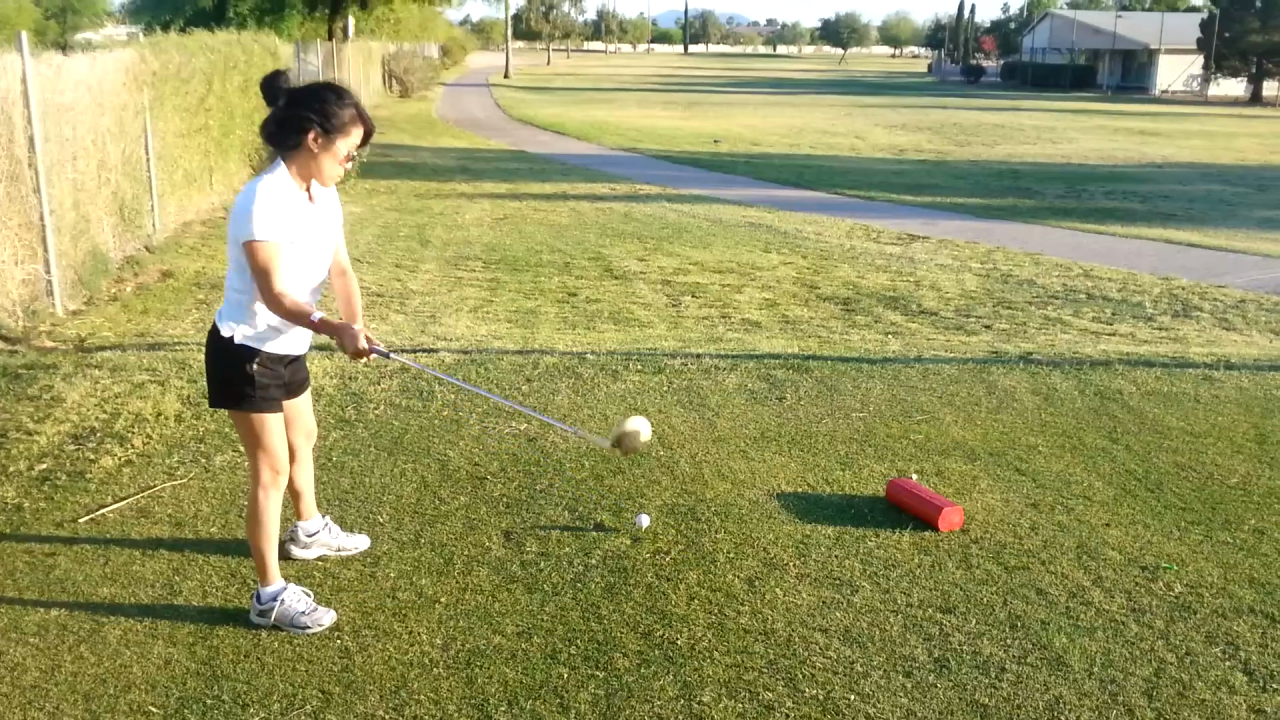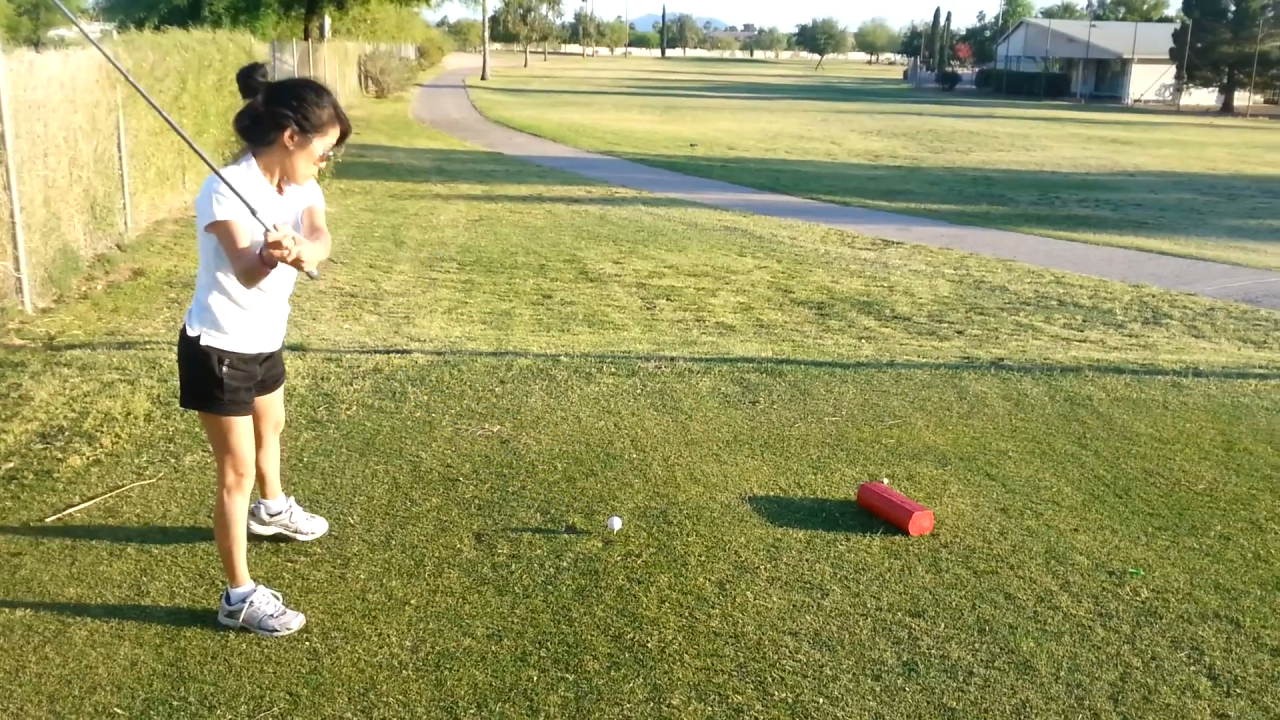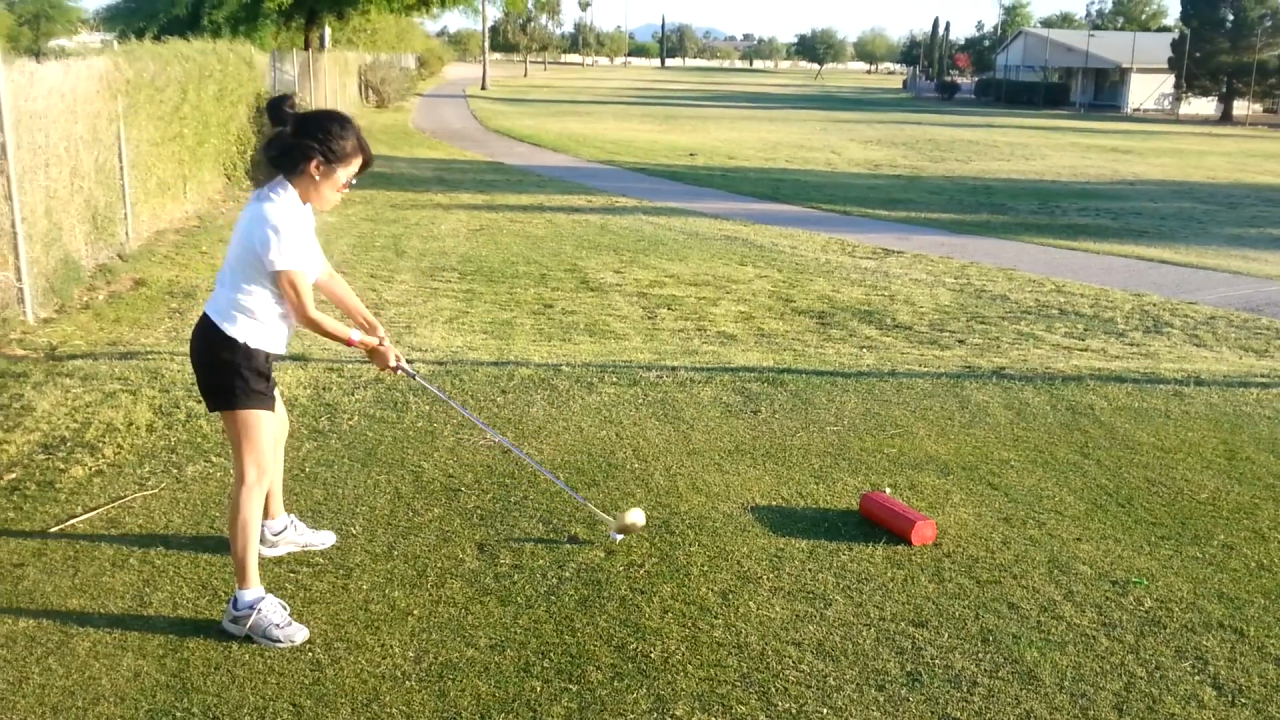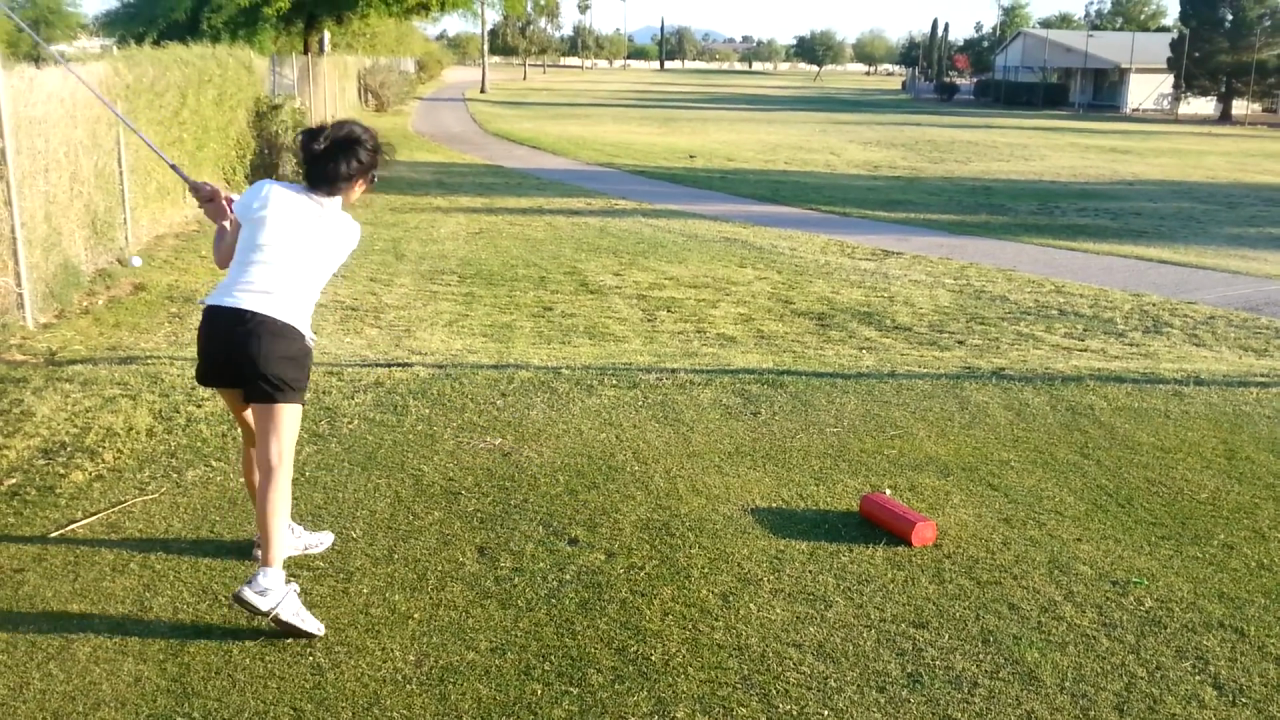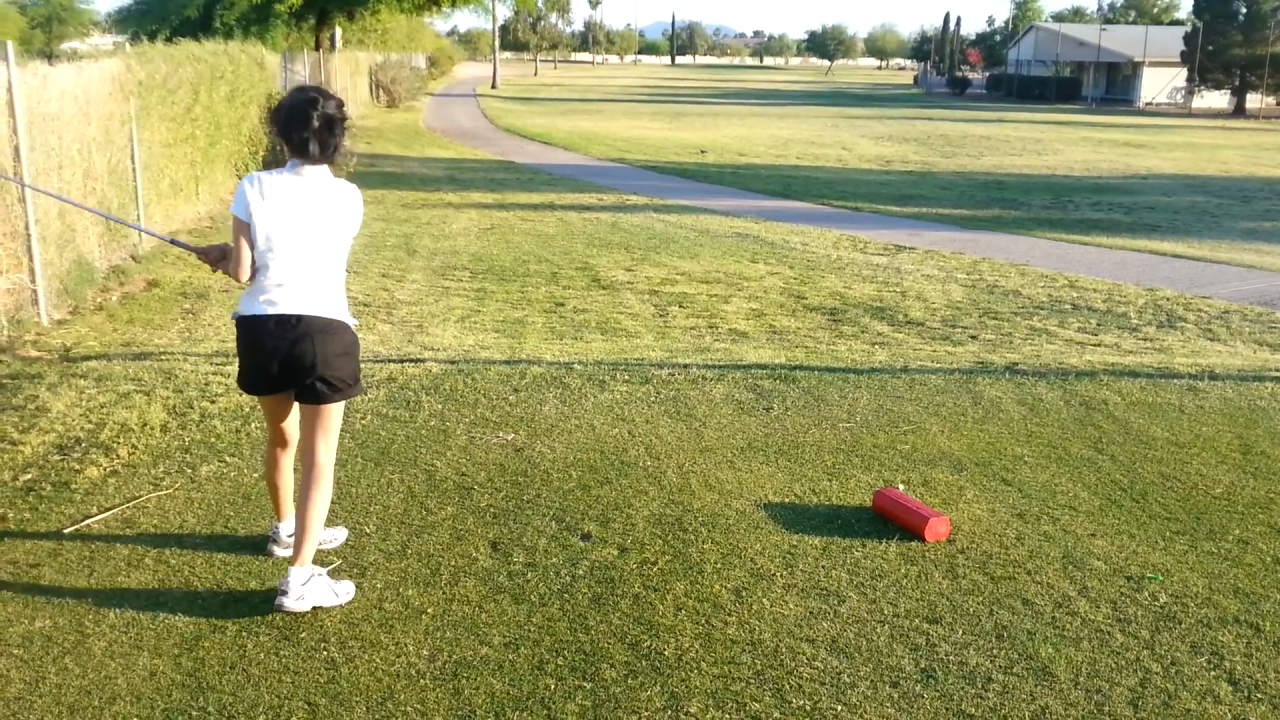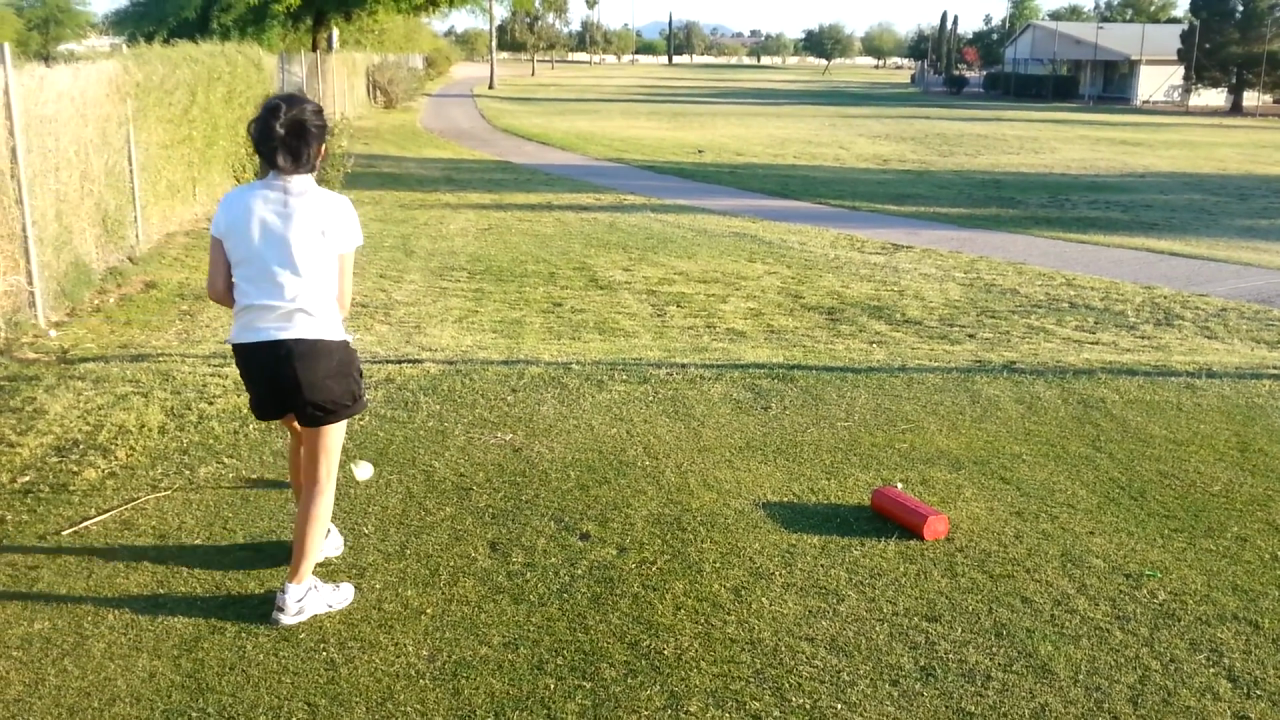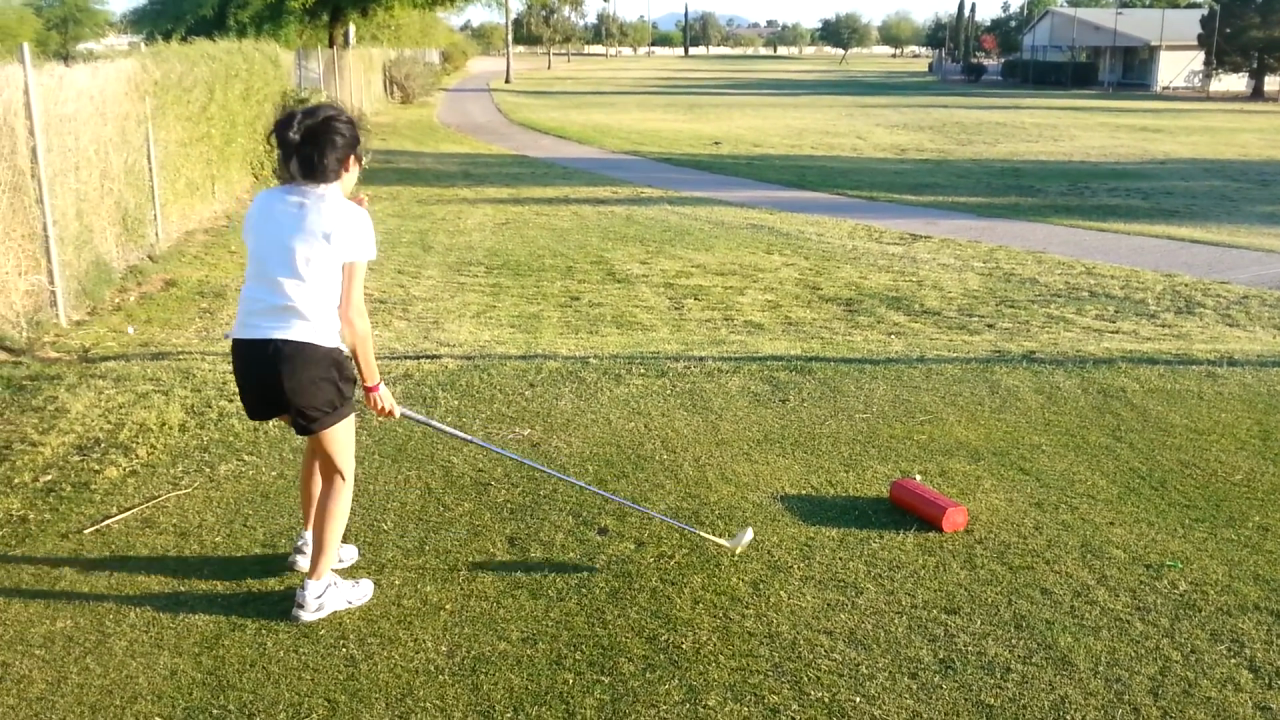
dt=0.4s
person 1, frame 1
left shoulder: (322, 195)
right shoulder: (263, 199)
left elbow: (340, 268)
right elbow: (273, 295)
left wrist: (355, 322)
right wrist: (330, 328)
left hip: (284, 348)
right hip: (246, 351)
left knee: (302, 439)
right knee: (271, 469)
left ankle: (309, 529)
right ankle: (270, 594)
person 1, frame 2
left shoulder: (301, 189)
right shoulder: (223, 188)
left elbow: (321, 238)
right elbow: (244, 271)
left wrist: (300, 249)
right wrist: (268, 256)
left hip: (265, 344)
right hip: (218, 350)
left knee: (270, 429)
right knee: (237, 472)
left ankle: (272, 508)
right ankle: (239, 596)
person 1, frame 3
left shoulder: (292, 203)
right shoulder: (282, 222)
left elbow: (324, 276)
right elbow: (305, 314)
left wrist: (371, 323)
right wrist: (367, 346)
left hip: (242, 344)
right hip: (233, 349)
left knee: (275, 436)
right knee: (255, 469)
left ankle: (275, 527)
right ankle: (248, 602)
person 1, frame 4
left shoulder: (264, 193)
right shoulder: (345, 230)
left elbow: (225, 259)
left wrist: (219, 215)
right wrist: (230, 208)
left hip: (220, 325)
right hip: (277, 337)
left knee: (256, 435)
right knee: (277, 458)
left ankle: (275, 531)
right ankle: (268, 578)
person 1, frame 5
left shoulder: (254, 188)
right shoulder: (350, 198)
left elbow: (243, 272)
left wrist: (223, 257)
left hip: (261, 329)
right hip: (325, 331)
left knee: (281, 437)
right knee: (319, 457)
left ankle: (287, 529)
right ankle: (300, 578)
person 1, frame 6
left shoulder: (233, 205)
right shoulder: (334, 209)
left elbow: (217, 290)
right elbow: (342, 300)
left hip: (254, 352)
right hip: (318, 350)
left knee: (301, 438)
right knee: (320, 475)
left ankle: (313, 536)
right ankle: (297, 593)
person 1, frame 7
left shoulder: (263, 205)
right shoulder: (349, 217)
right elbow: (350, 314)
right wrist: (373, 383)
left hip: (249, 352)
right hip: (306, 356)
left knee: (321, 442)
right knee: (340, 469)
left ankle: (310, 544)
right ankle: (317, 591)
